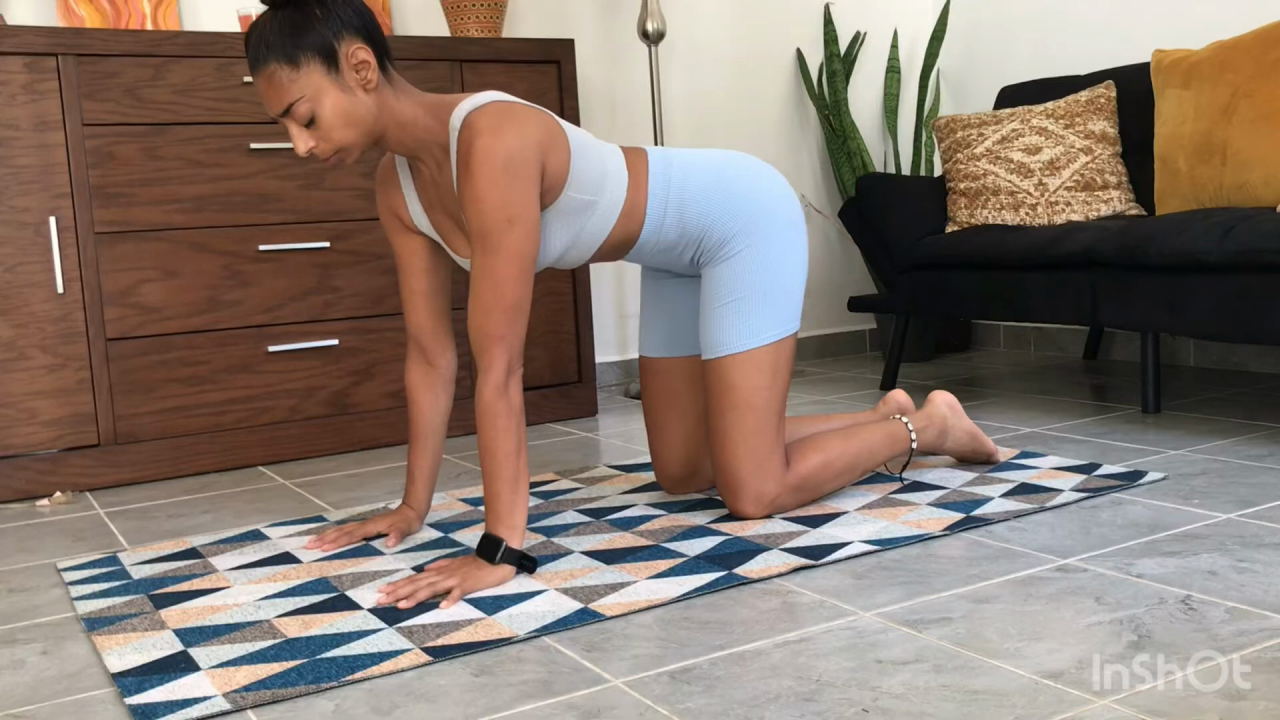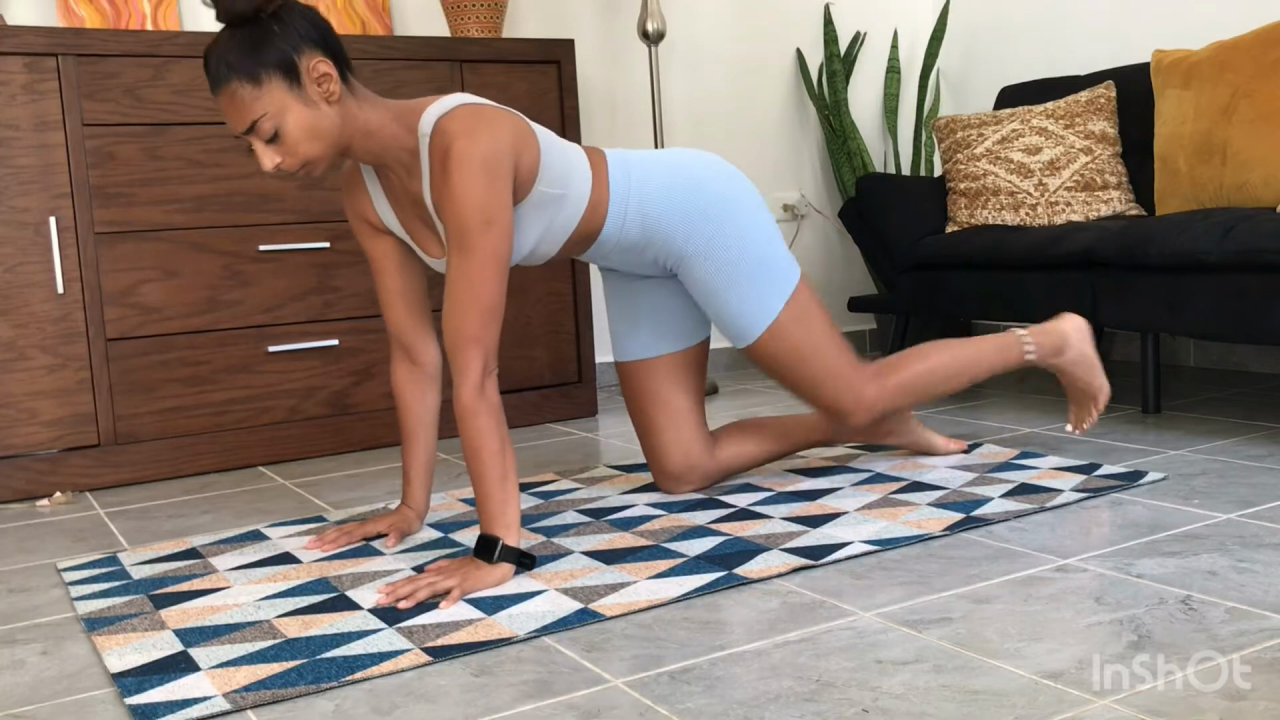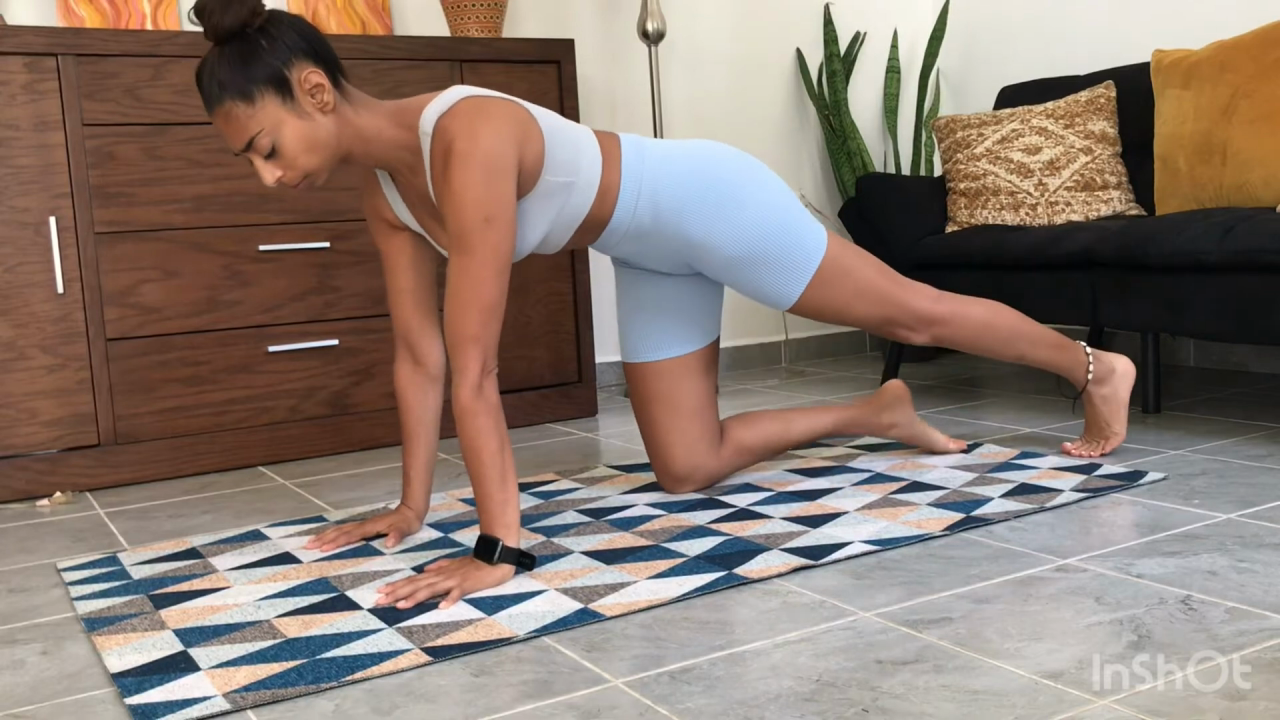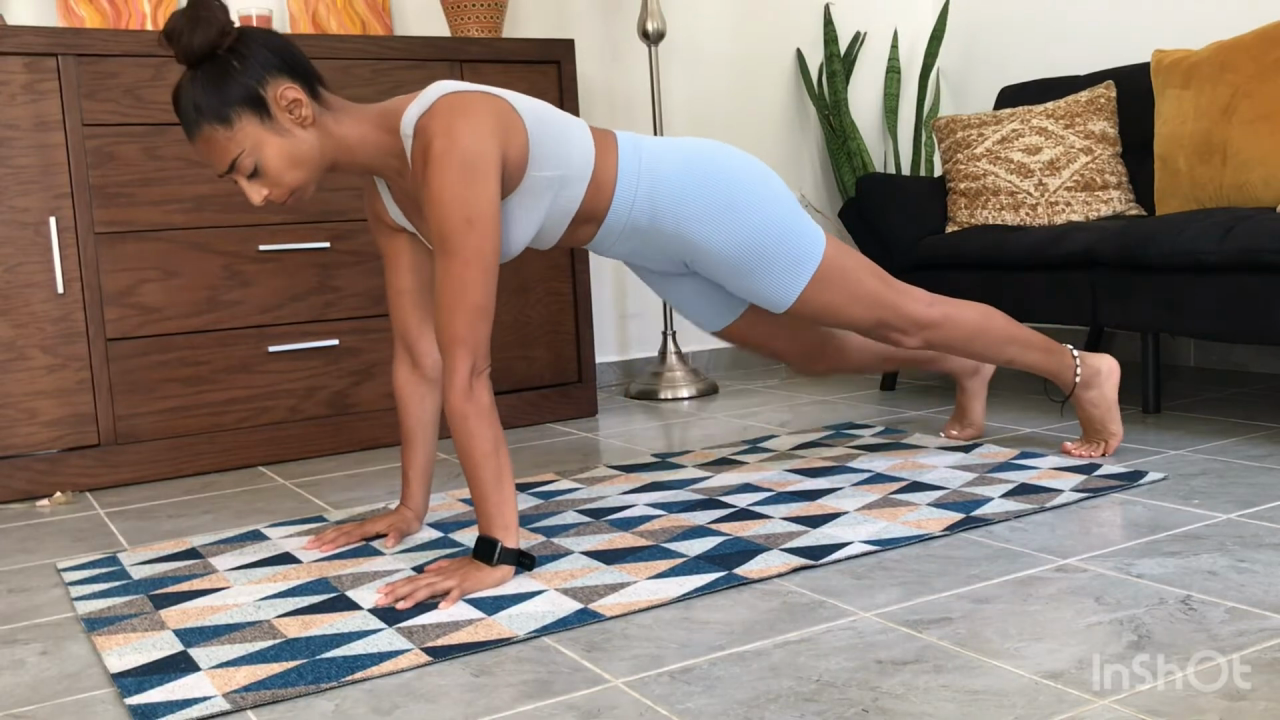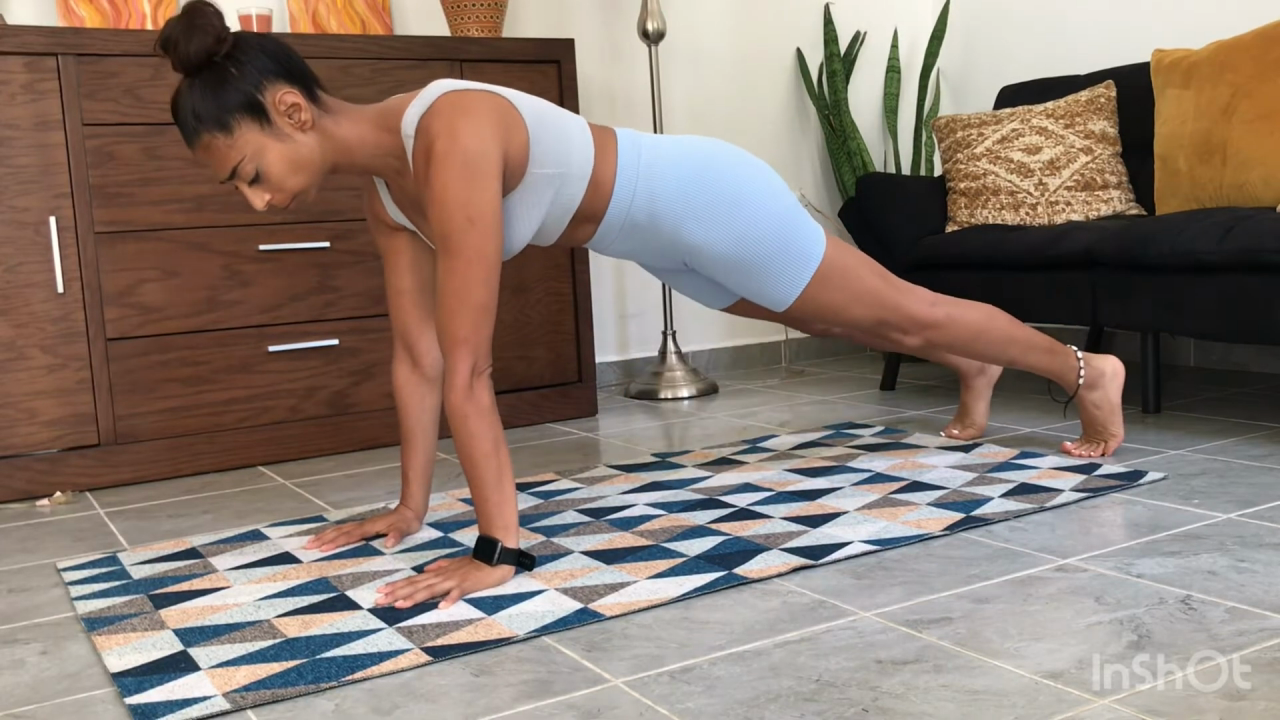
dt=0.5s
person 1, frame 1
left shoulder: (493, 141)
right shoulder: (398, 186)
left elbow: (497, 368)
right elbow: (430, 356)
left wrist: (502, 547)
right wrist: (413, 508)
left hip: (742, 215)
right hip: (681, 251)
left knee: (753, 496)
right knee: (682, 475)
left ankle: (927, 424)
right ankle: (883, 419)
person 1, frame 2
left shoulder: (464, 142)
right shoulder: (365, 193)
left elbow: (474, 369)
right elbow: (414, 355)
left wrist: (500, 547)
right wrist: (412, 506)
left hip: (694, 210)
right hip: (635, 257)
left knee: (850, 396)
right knee: (683, 470)
left ankle: (1052, 341)
right ankle: (883, 423)
person 1, frame 3
left shoulder: (466, 139)
right shoulder: (383, 188)
left elbow: (473, 370)
right elbow: (418, 355)
left wrist: (500, 546)
right wrist: (412, 505)
left hip: (709, 203)
right hip: (651, 249)
left knee: (910, 314)
right knee: (687, 469)
left ankle: (1097, 369)
right ankle: (879, 413)
person 1, frame 4
left shoulder: (449, 138)
right shoulder: (382, 186)
left elbow: (466, 371)
right elbow: (417, 356)
left wrist: (498, 549)
right wrist: (410, 508)
left hip: (706, 202)
right hip: (658, 248)
left knee: (900, 313)
right knee: (813, 350)
left ankle: (1082, 372)
right ankle: (964, 371)
person 1, frame 5
left shoulder: (451, 141)
right shoulder: (382, 180)
left elbow: (467, 371)
right elbow: (417, 356)
left wrist: (499, 547)
right wrist: (410, 505)
left hip: (703, 202)
right hip: (661, 235)
left knee: (901, 312)
right knee: (831, 316)
left ankle: (1084, 373)
right ankle: (975, 372)
